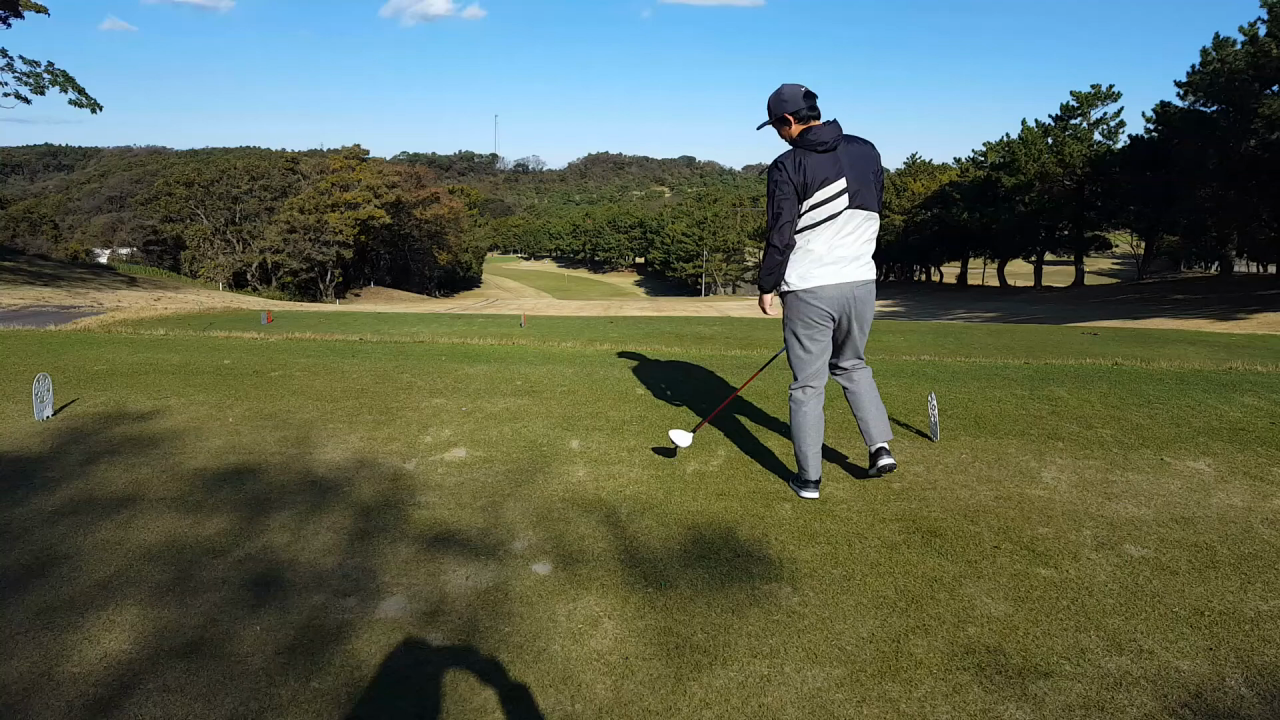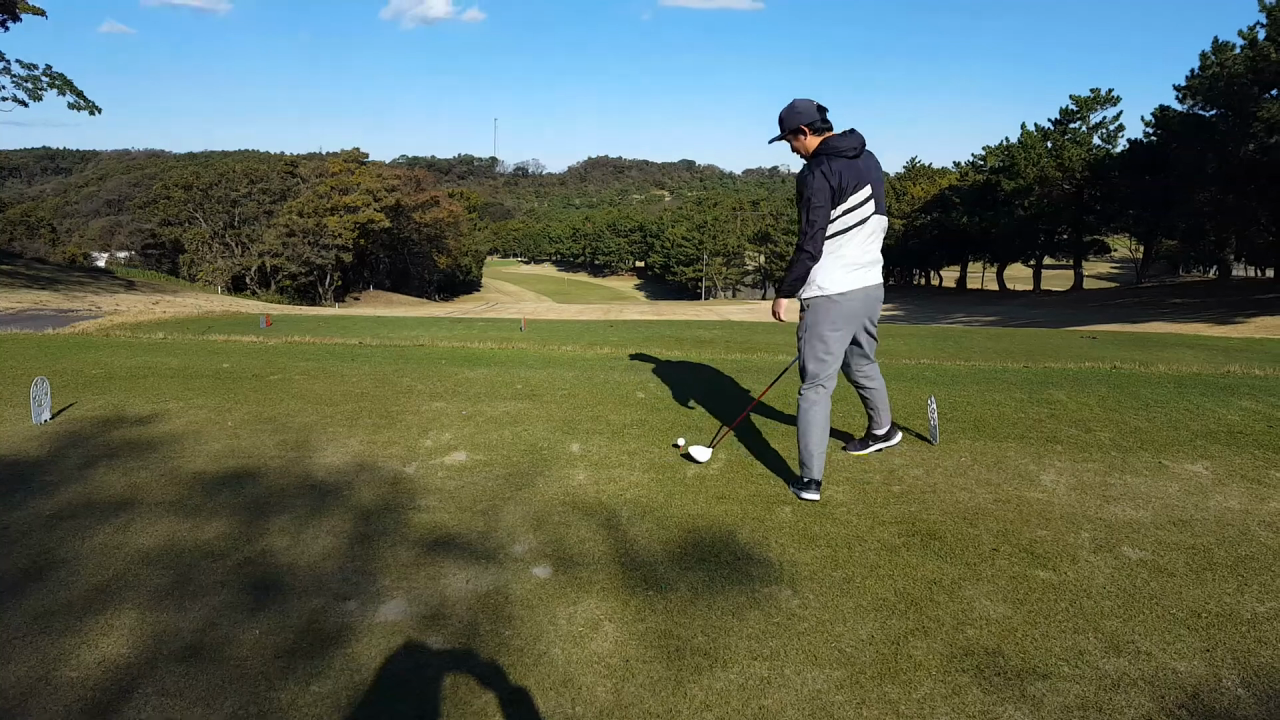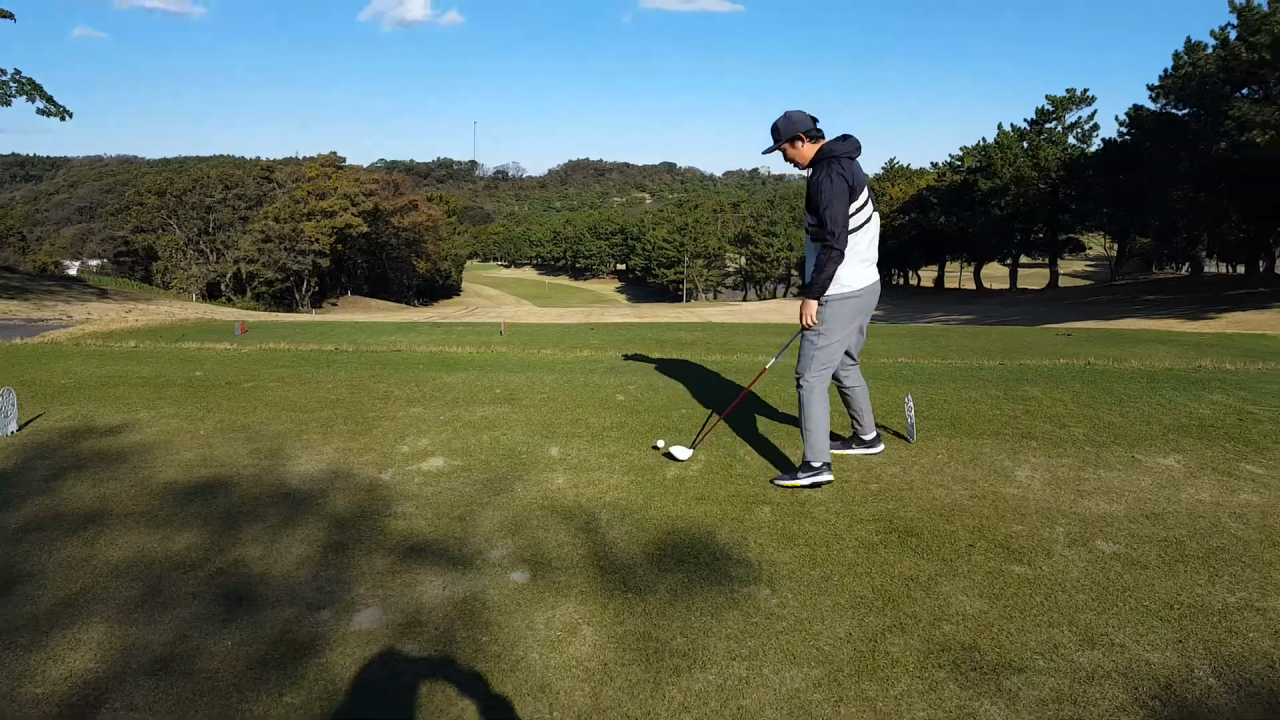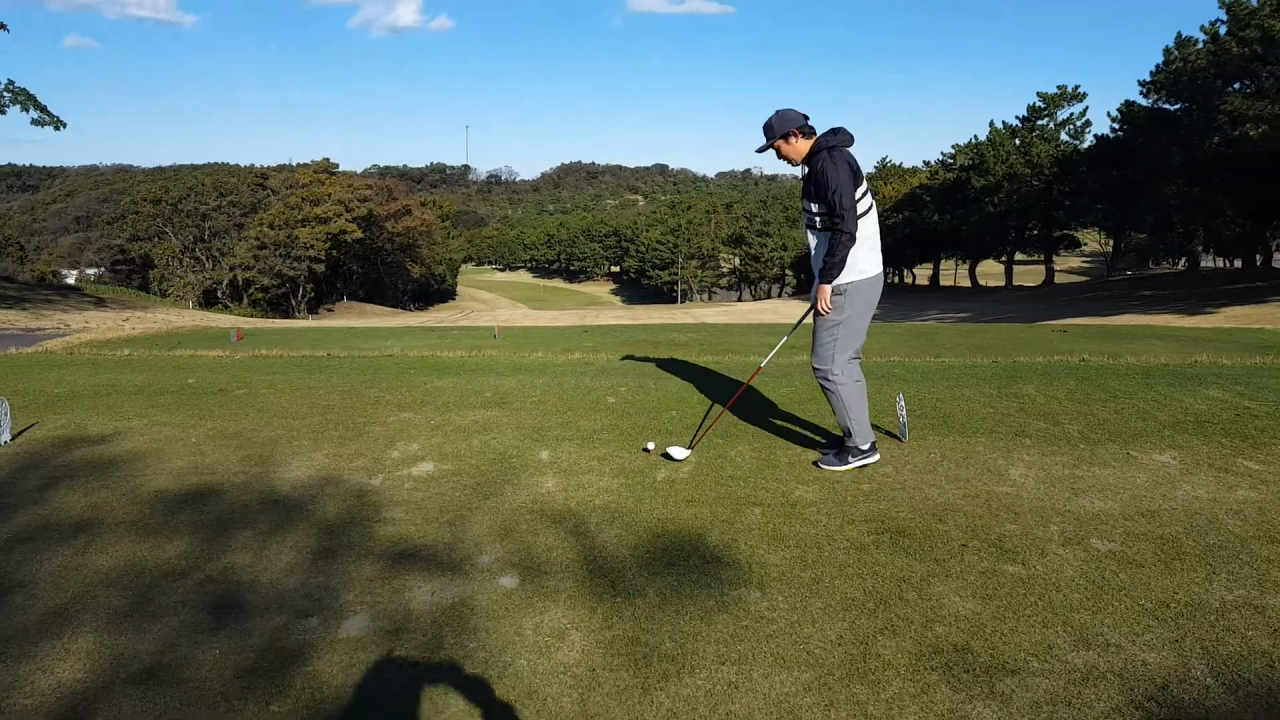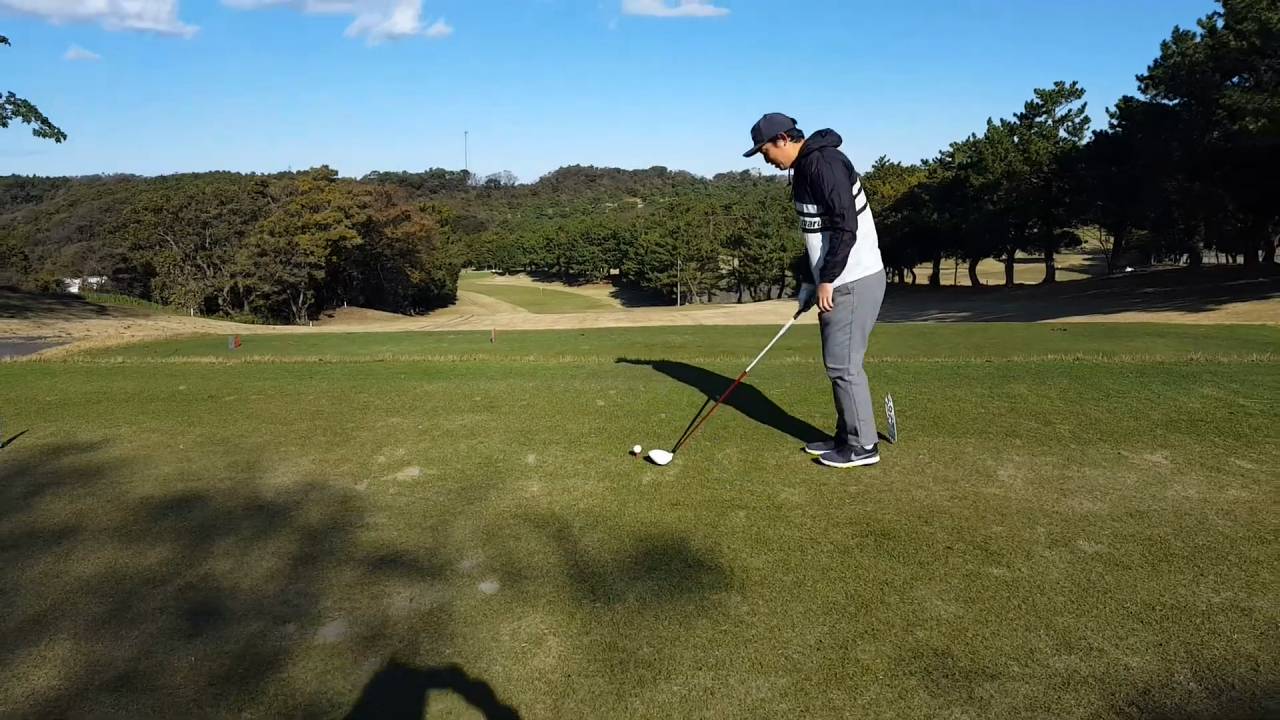
dt=0.2s
person 1, frame 1
left shoulder: (786, 166)
right shoulder: (866, 151)
left elbow: (781, 238)
right elbow: (873, 218)
left wrist: (767, 287)
left hip: (810, 289)
right hip: (861, 283)
left knee: (807, 386)
right knee: (851, 367)
left ankle: (808, 478)
right ankle: (881, 453)
person 1, frame 2
left shoulder: (817, 173)
right shoulder: (865, 160)
left elbow: (810, 245)
left wrist: (785, 292)
left hip: (832, 293)
right hip: (870, 285)
left knee: (816, 386)
right knee: (861, 364)
left ankle: (809, 479)
right ankle: (884, 431)
person 1, frame 3
left shoulder: (828, 174)
right shoulder: (841, 166)
left elbow: (833, 244)
left wrist: (811, 295)
left hip: (841, 291)
right hip: (860, 285)
left knee: (812, 376)
right knee: (841, 364)
left ankle: (814, 464)
right ankle: (866, 435)
person 1, frame 4
left shoulder: (831, 162)
right shoulder: (821, 164)
left elbow: (846, 230)
left wrist: (825, 282)
right wrist: (823, 280)
left hip: (851, 282)
right hip: (849, 279)
left knee: (828, 365)
right knee: (842, 361)
left ankle: (862, 445)
right ankle: (857, 436)
person 1, frame 5
left shoulder: (826, 163)
right shoulder: (804, 171)
left elbow: (847, 228)
left wrist: (826, 280)
right wrist: (810, 281)
left hip: (854, 281)
right hip: (839, 280)
left knee: (844, 364)
right knee: (839, 362)
left ankle: (863, 446)
right ankle: (847, 436)
